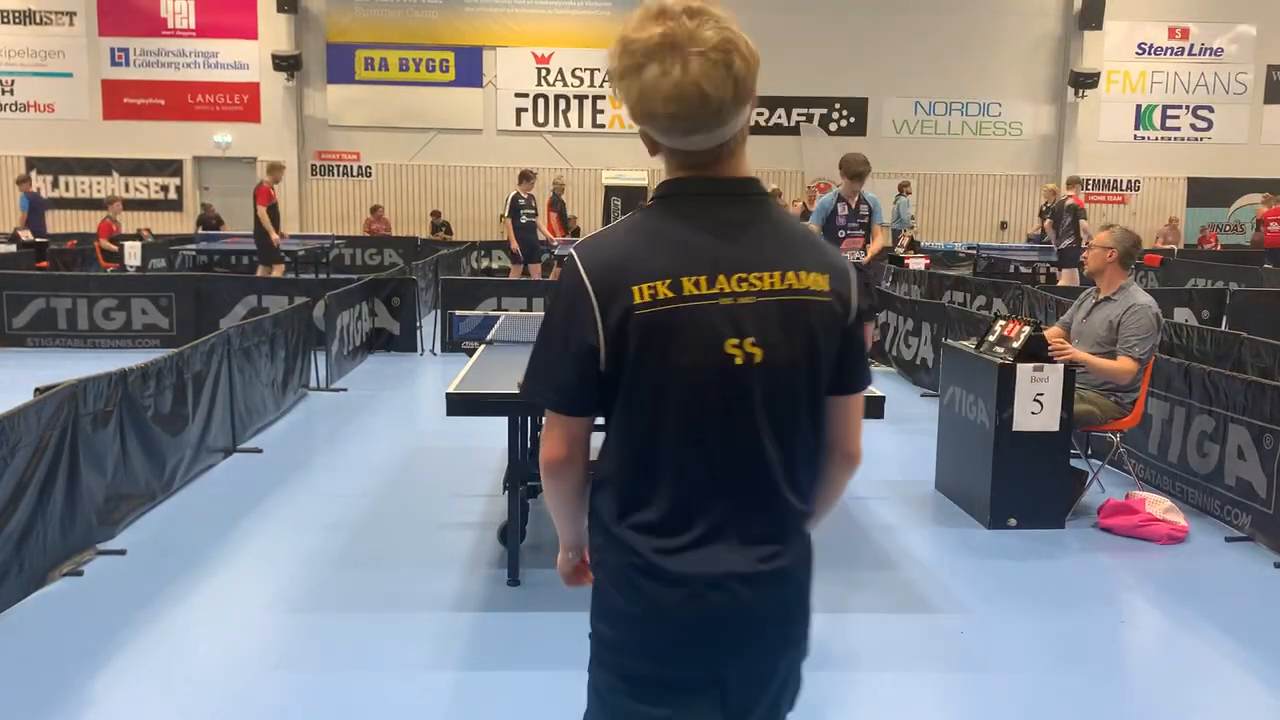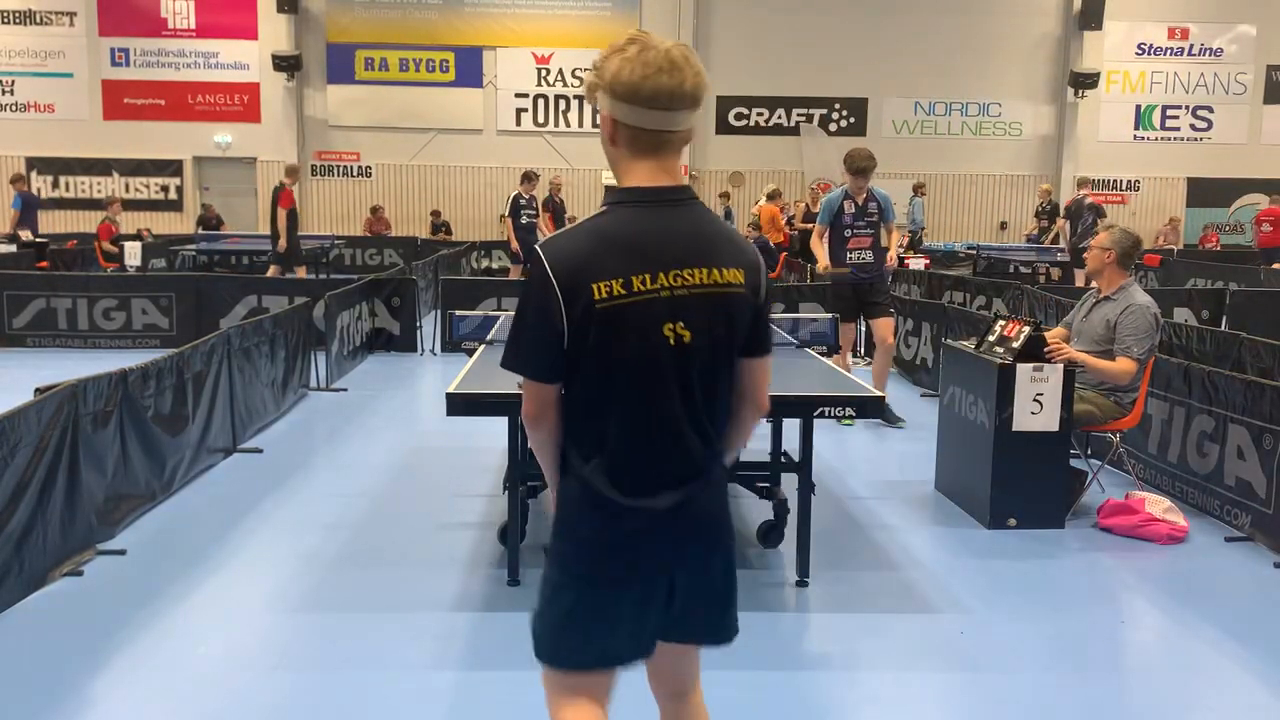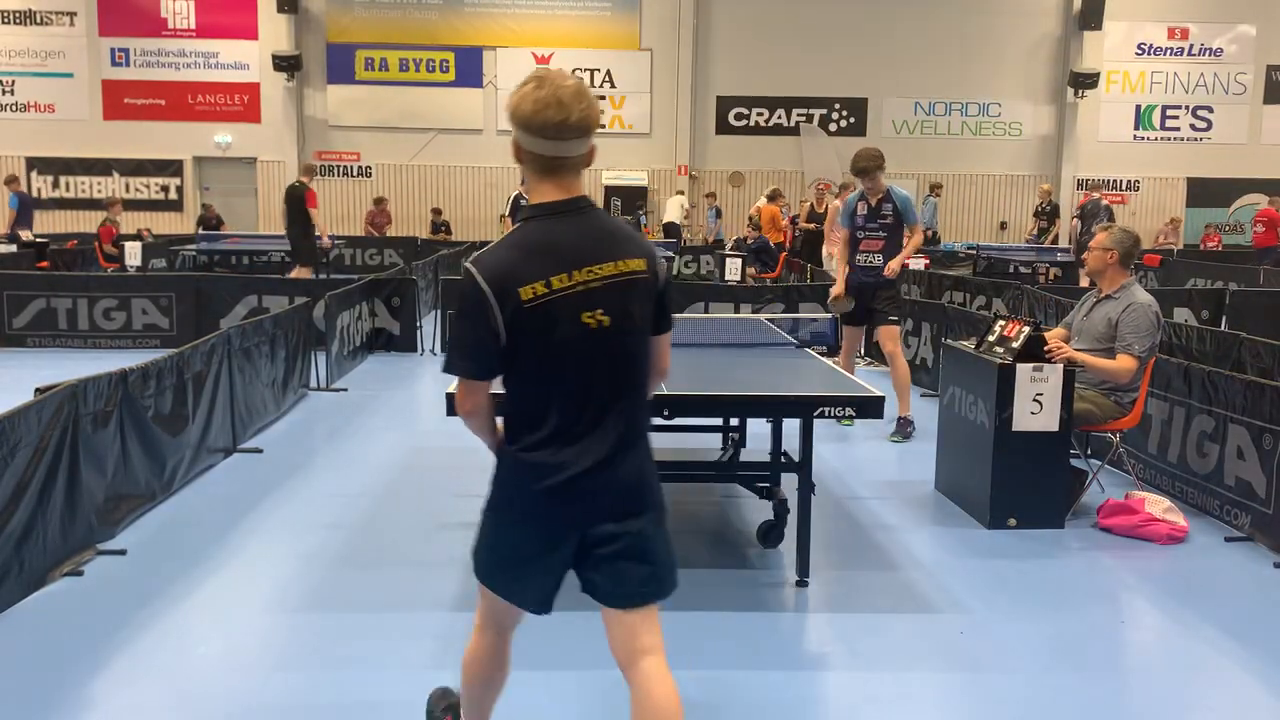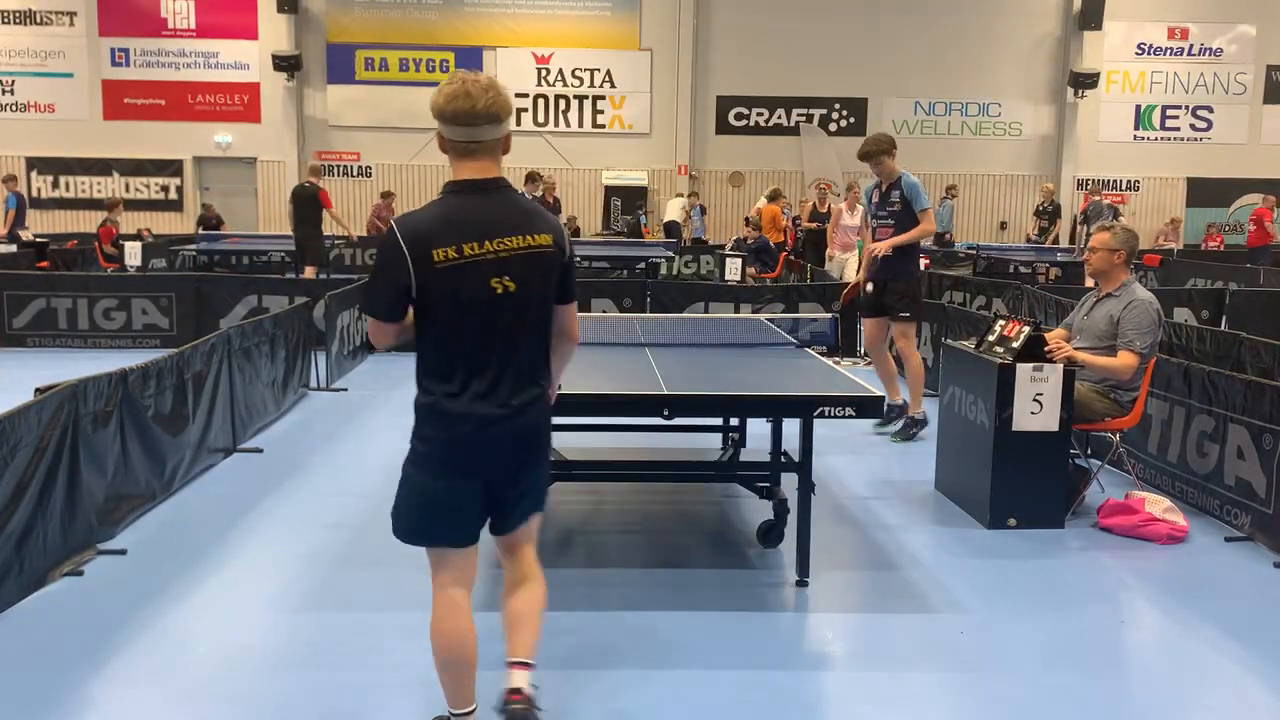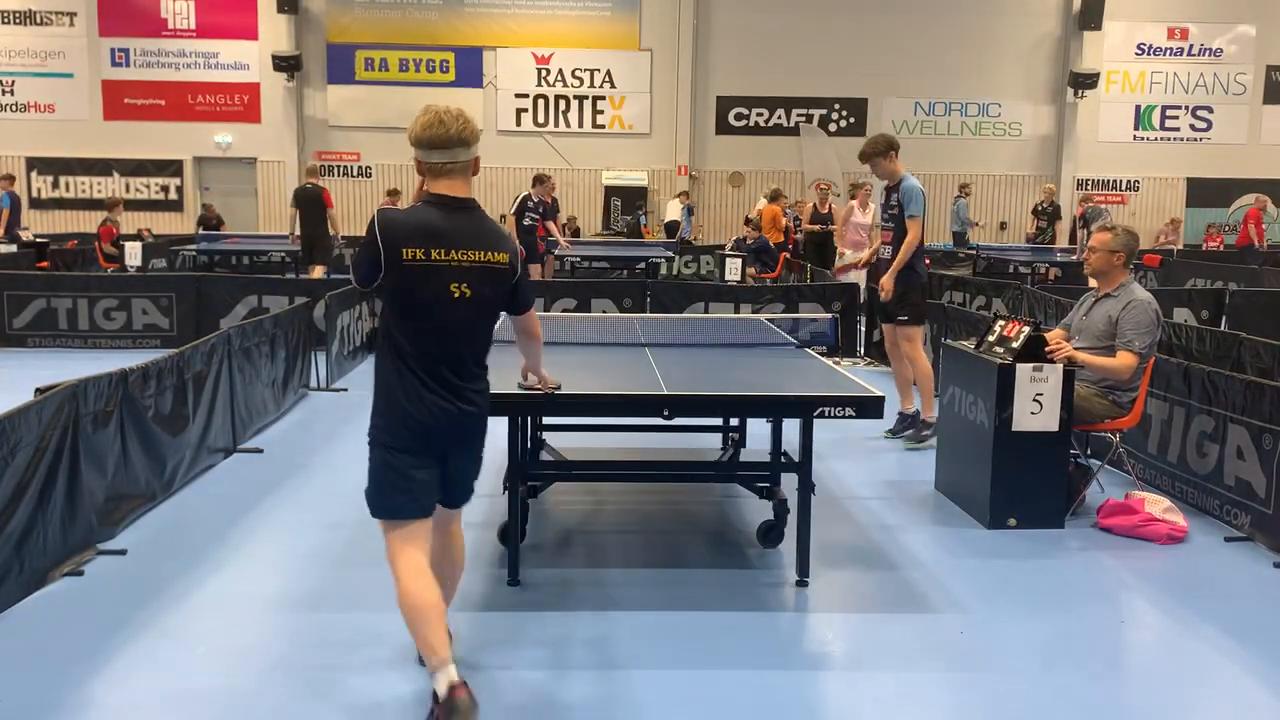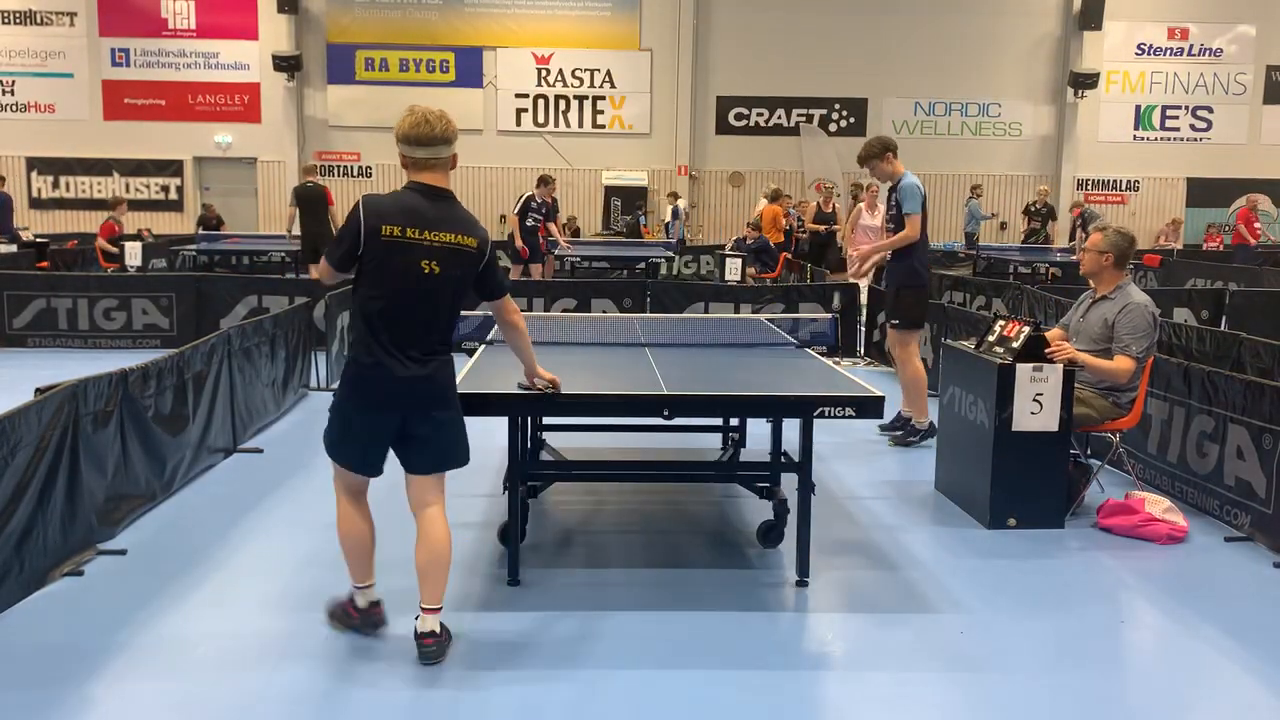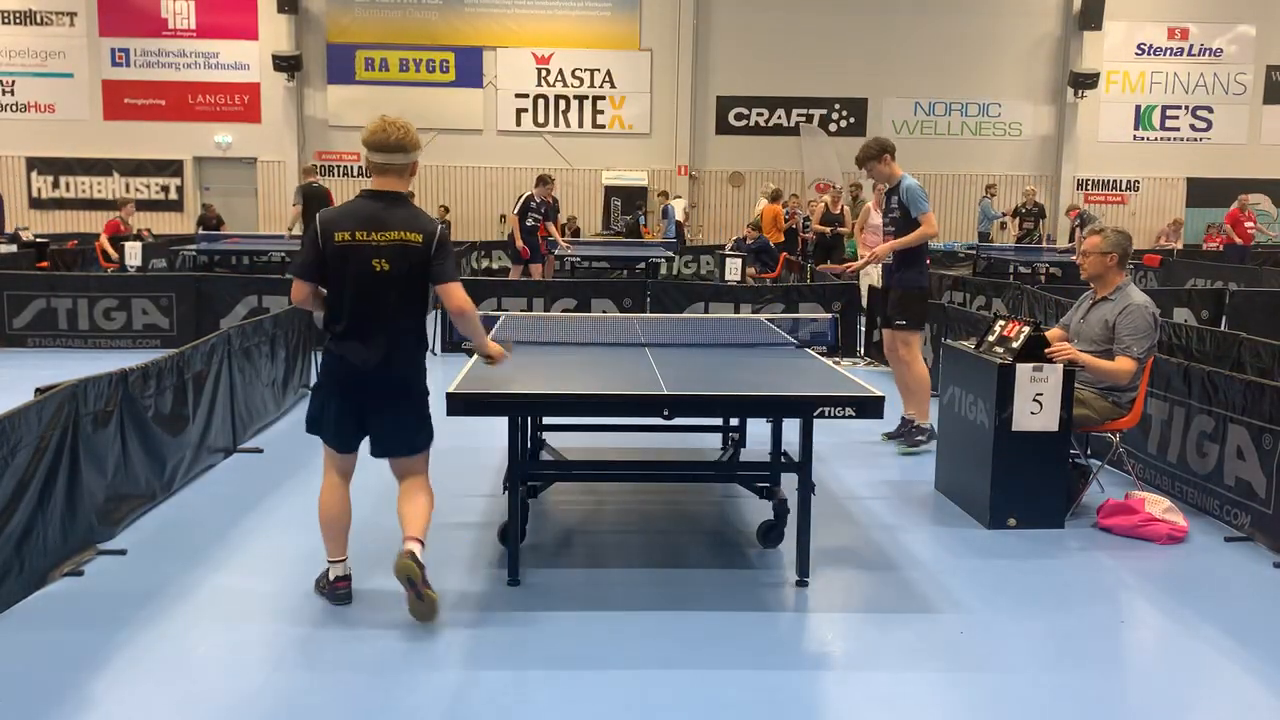
dt=0.3s
person 1, frame 1
left shoulder: (600, 265)
right shoulder: (826, 268)
left elbow: (559, 453)
right elbow: (845, 450)
left wrist: (574, 540)
left hip: (649, 593)
right hip: (777, 591)
person 1, frame 2
left shoulder: (565, 257)
right shoulder: (736, 252)
left elbow: (539, 409)
right elbow: (754, 398)
left wrist: (563, 483)
left hip: (601, 518)
right hip: (699, 515)
person 1, frame 3
left shoulder: (491, 271)
right shoulder: (638, 250)
left elbow: (471, 404)
right elbow: (658, 370)
left hip: (534, 485)
right hip: (626, 479)
left knee: (495, 620)
right knee: (643, 654)
person 1, frame 4
left shoulder: (412, 232)
right shoulder: (546, 226)
left elbow: (383, 332)
right elbow: (567, 334)
left hip: (449, 433)
right hip: (524, 428)
left knee: (453, 582)
right knee: (521, 553)
person 1, frame 5
left shoulder: (391, 226)
right shoulder: (502, 244)
left elbow: (363, 279)
right elbow: (529, 330)
right wrist: (535, 368)
left hip: (404, 419)
right hip: (468, 414)
left knee: (409, 552)
right knee: (446, 525)
right ankle: (438, 641)
person 1, frame 6
left shoulder: (371, 211)
right shoulder: (473, 233)
left elbow: (329, 273)
right elbow: (509, 317)
right wrist: (534, 369)
left hip: (369, 381)
right hip: (432, 385)
left knee: (350, 490)
right knee: (429, 504)
left ankle: (363, 602)
right ankle: (430, 624)
person 1, frame 7
left shoulder: (328, 223)
right shoulder: (427, 230)
left elbow: (301, 296)
right elbow: (458, 305)
right wrist: (485, 344)
left hip: (343, 370)
right hip: (402, 374)
left knee: (337, 473)
right knee: (414, 477)
left ankle: (338, 574)
right ankle: (412, 552)
person 2, frame 1
left shoulder: (871, 201)
right shoulder: (826, 203)
left elbow: (878, 237)
left wrist: (872, 250)
left hip: (863, 276)
left knee: (865, 340)
person 2, frame 2
left shoulder: (882, 199)
right shoulder: (832, 201)
left elbow: (891, 230)
right elbow: (817, 237)
left wrist: (892, 250)
right wrist: (822, 259)
left hip: (875, 280)
right hip: (843, 281)
left knee: (886, 340)
right knee: (845, 344)
left ankle: (881, 402)
person 2, frame 3
left shoulder: (901, 199)
right shoulder: (851, 203)
left elbow: (917, 236)
right elbow: (844, 243)
left wrist: (898, 260)
right wrist: (839, 280)
left hip: (886, 285)
right hip: (856, 283)
left knee: (892, 349)
right knee: (849, 348)
left ankle: (905, 418)
person 2, frame 4
left shoulder: (910, 185)
right shoulder: (871, 191)
left elbow: (929, 226)
left wrist: (891, 243)
right wrist: (863, 269)
left hip: (903, 276)
right hip: (877, 276)
left knee: (905, 345)
right knee: (873, 343)
left ankle: (916, 414)
right ankle: (895, 402)
person 2, frame 5
left shoulder: (910, 187)
right shoulder: (888, 189)
left elbow: (913, 236)
left wrist: (890, 275)
right wrist: (871, 254)
left hip: (908, 279)
right hip: (893, 279)
left knee: (911, 348)
right knee: (893, 349)
left ankle: (930, 418)
right ankle: (908, 412)
person 2, frame 6
left shoulder: (909, 186)
right shoulder: (896, 188)
left elbow: (912, 234)
left wrist: (873, 250)
right wrist: (874, 251)
left hip: (910, 280)
right hip: (901, 279)
left knee: (906, 351)
right knee: (897, 349)
left ankle: (923, 424)
right ankle: (908, 414)
person 2, frame 7
left shoulder: (910, 188)
right shoulder: (889, 192)
left elbow: (930, 229)
left wrist: (890, 247)
right wrist: (865, 260)
left hip: (910, 283)
right hip: (894, 282)
left knee: (908, 353)
right knee: (892, 352)
left ankle: (923, 426)
right ankle: (911, 418)
person 3, frame 1
left shoulder: (1139, 308)
right shoulder: (1088, 296)
left elbow: (1125, 373)
right elbow: (1055, 335)
left wrist: (1080, 357)
left hip: (1107, 399)
person 3, frame 2
left shoulder: (1138, 308)
right shoulder: (1091, 297)
left elbow: (1124, 373)
right elbow: (1059, 335)
left wrist: (1079, 358)
right wrist: (1026, 340)
left hip: (1107, 399)
right hip: (1070, 386)
left knee: (1039, 411)
right knee: (1018, 395)
person 3, frame 3
left shoulder: (1139, 306)
right shoulder: (1091, 298)
left elbow: (1124, 372)
right elbow: (1059, 335)
left wrist: (1079, 358)
left hip: (1107, 398)
person 3, frame 4
left shoulder: (1140, 304)
right shoulder: (1091, 298)
left elbow: (1125, 368)
right elbow: (1059, 335)
left wrist: (1079, 357)
left hip: (1107, 397)
right hip: (1071, 383)
person 3, frame 5
left shoulder: (1138, 304)
right shoulder: (1090, 297)
left elbow: (1124, 368)
right elbow: (1057, 336)
left wrist: (1079, 358)
left hip: (1106, 397)
person 3, frame 6
left shoulder: (1135, 307)
right shoulder: (1087, 297)
left elbow: (1122, 372)
right elbow: (1055, 337)
left wrist: (1079, 358)
left hip: (1105, 398)
person 3, frame 7
left shoulder: (1135, 307)
right shoulder: (1088, 298)
left elbow: (1123, 374)
right elbow: (1056, 336)
left wrist: (1081, 358)
left hip: (1105, 399)
right hip: (1071, 384)
